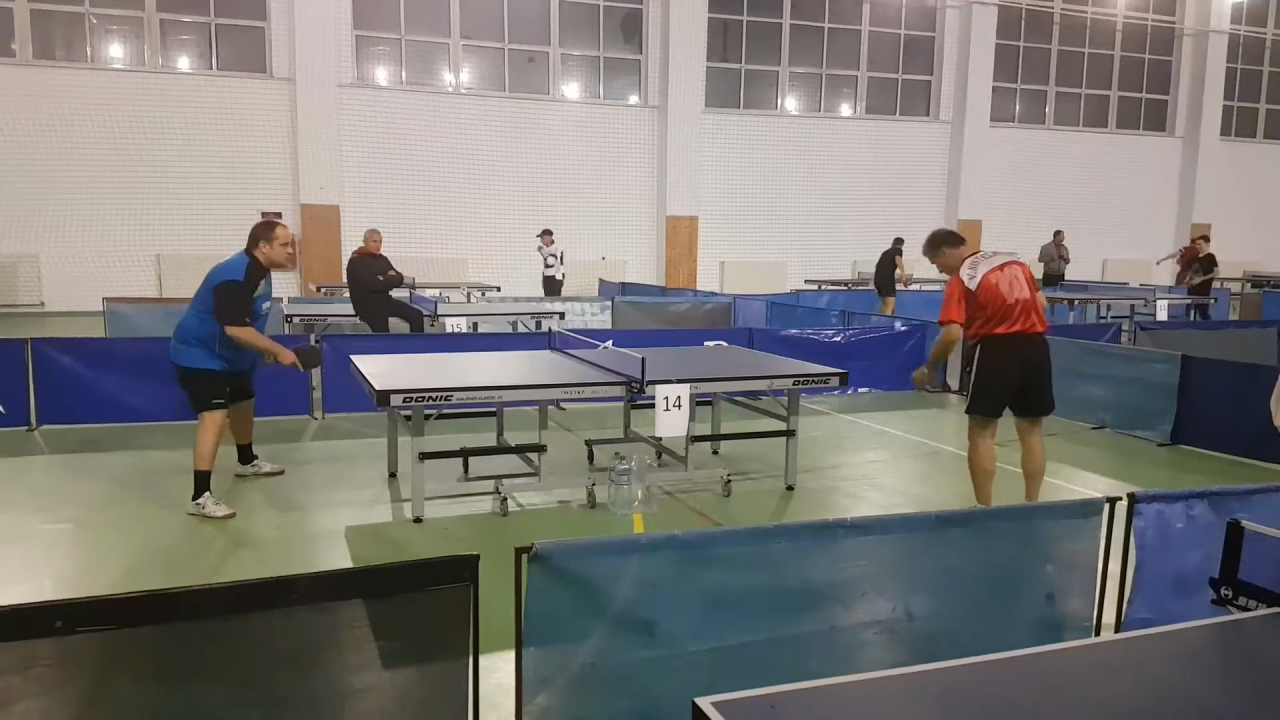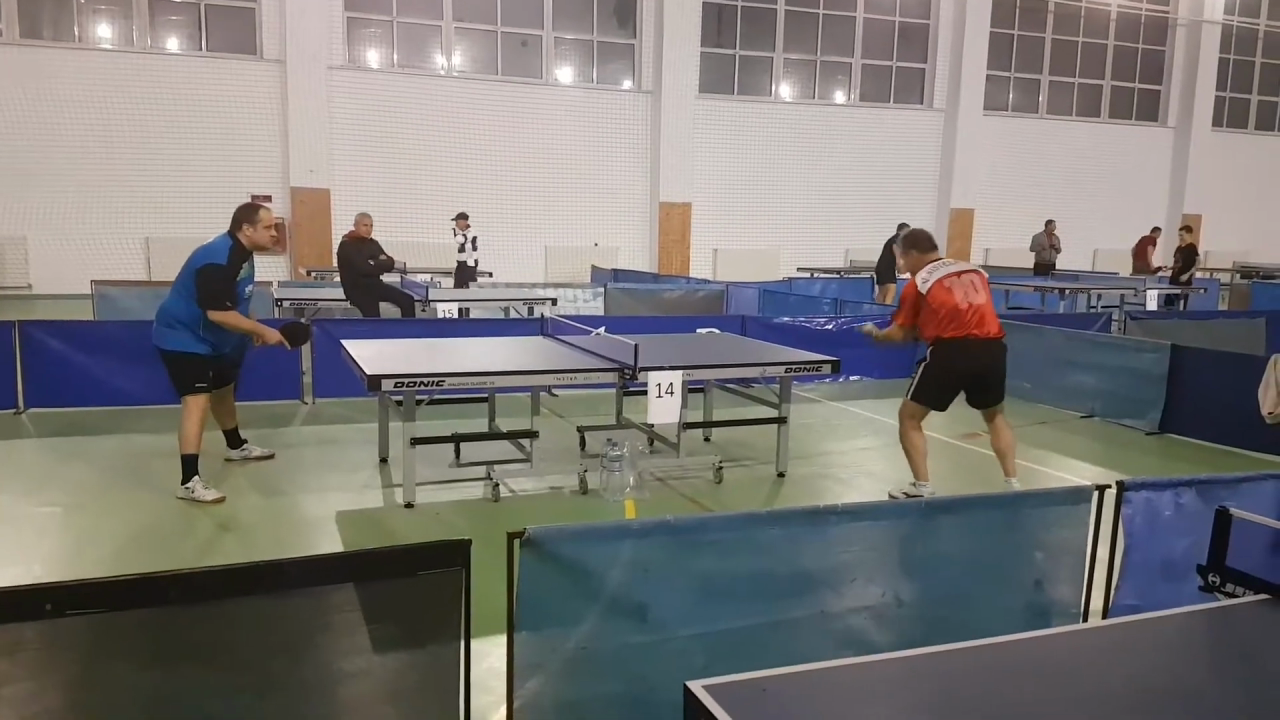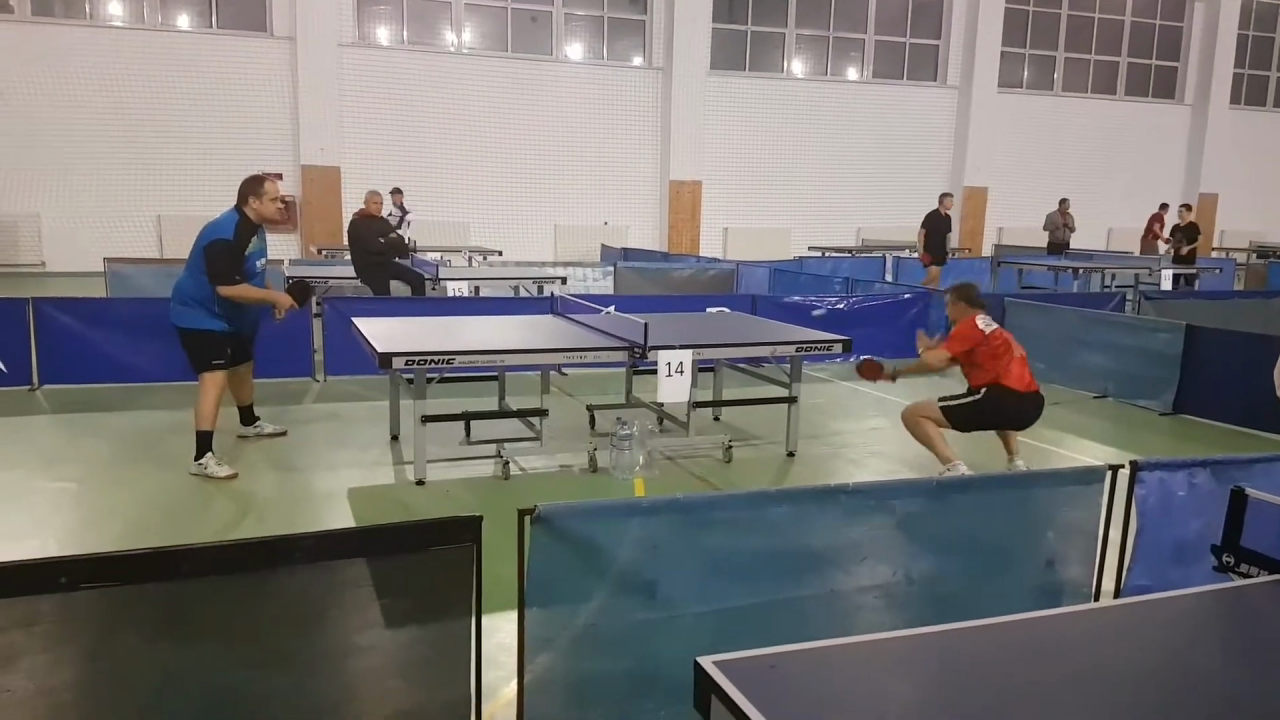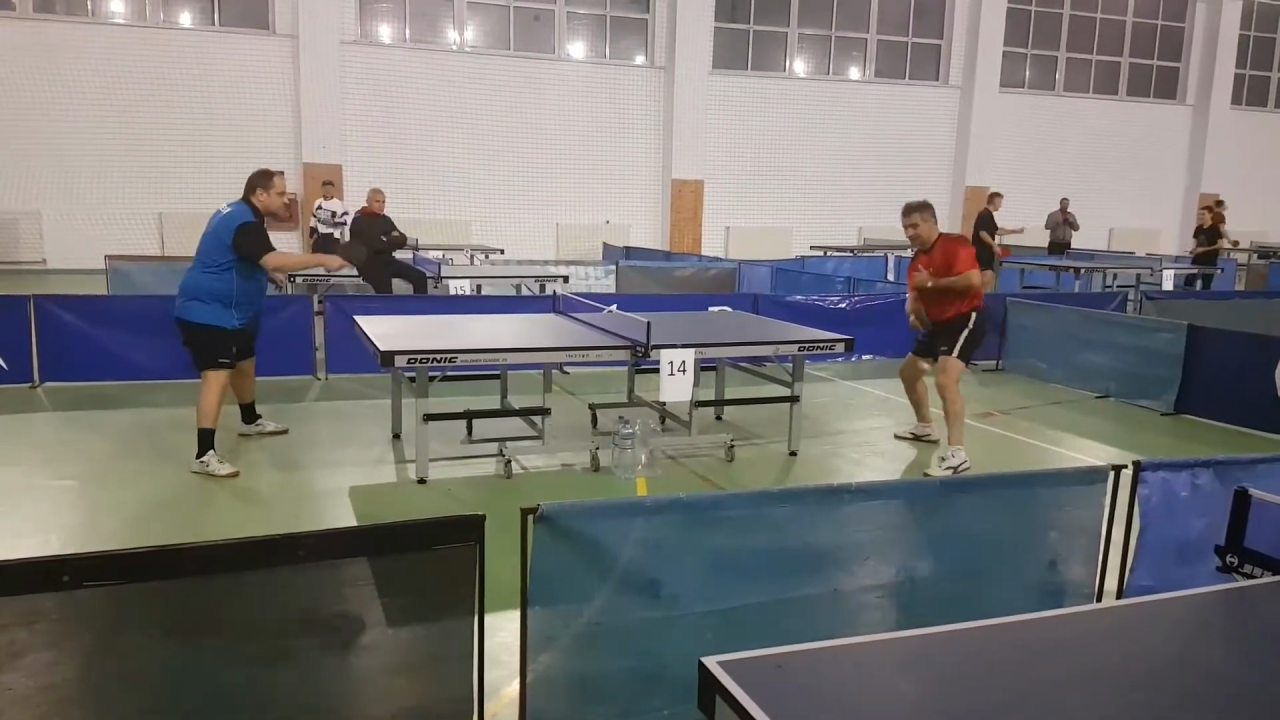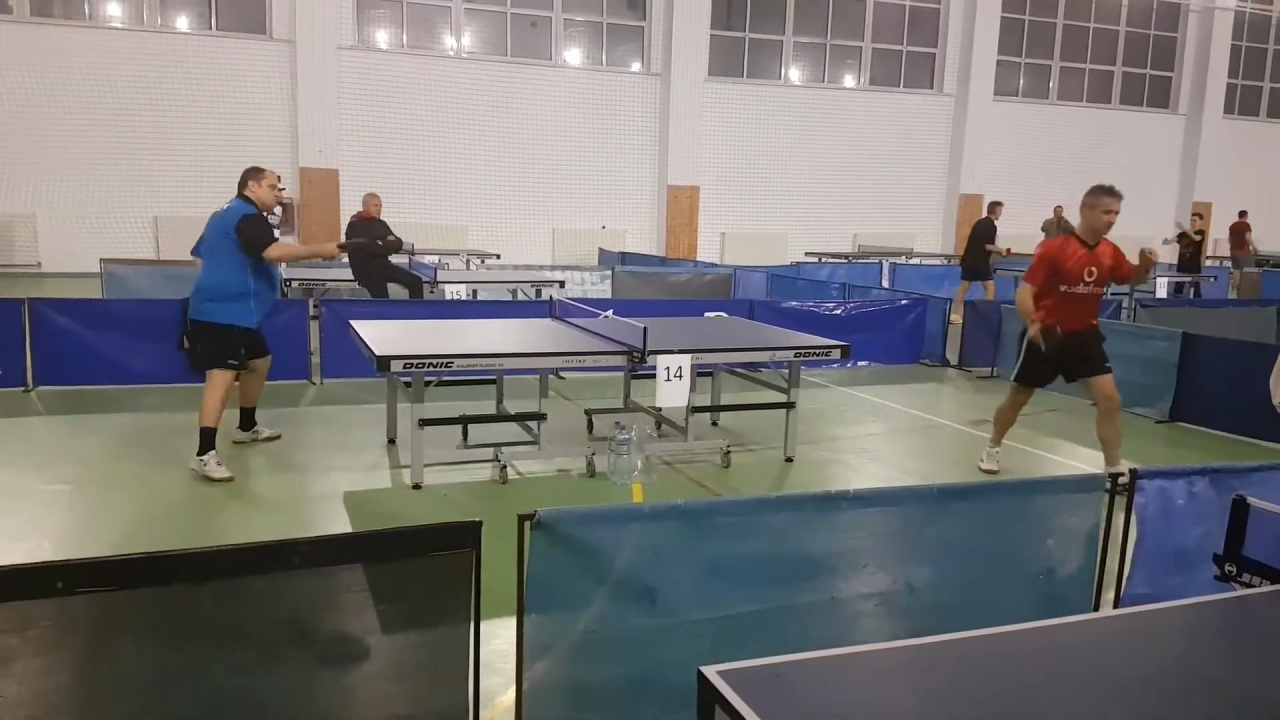
dt=1s
person 1, frame 1
left shoulder: (258, 271)
right shoulder: (236, 277)
right elbow: (236, 329)
left wrist: (265, 346)
right wrist: (279, 351)
left hip: (225, 356)
right hip: (199, 355)
left knee: (243, 404)
right knee: (214, 417)
left ankle: (247, 461)
right ankle: (201, 497)
person 1, frame 2
left shoulder: (241, 253)
right shoulder: (218, 260)
right elbow: (219, 313)
left wrist: (252, 328)
right wrist: (263, 331)
left hip: (208, 339)
right hip: (183, 338)
left knee: (224, 389)
right knee: (197, 401)
left ankle: (236, 446)
right ankle: (189, 482)
person 1, frame 3
left shoulder: (254, 227)
right shoulder: (225, 235)
right elbow: (228, 287)
left wrist: (273, 298)
right wrist: (274, 296)
left hip: (231, 317)
right hip: (201, 316)
left knee: (242, 367)
right knee: (215, 379)
left ankle: (249, 423)
right ankle: (202, 458)
person 1, frame 4
left shoulder: (237, 213)
right shoulder: (245, 223)
right elbow: (272, 259)
left wrist: (267, 274)
right wrist: (322, 260)
left hip: (221, 311)
right hip: (207, 312)
left knee: (245, 363)
right knee: (217, 376)
left ankle: (250, 420)
right ankle: (204, 455)
person 1, frame 5
left shoulder: (225, 215)
right shoulder: (248, 216)
left elbow: (200, 255)
right elbow: (273, 251)
right wrist: (320, 250)
left hip: (232, 311)
right hip: (224, 313)
left knee: (260, 363)
right knee: (222, 377)
left ankle: (247, 427)
right ankle: (205, 454)
person 2, frame 1
left shoulder: (960, 280)
right shoulder: (1014, 260)
left elbow: (952, 334)
right elbow: (1042, 304)
left wrist: (928, 369)
left hip: (997, 352)
right hip: (1035, 348)
left knee: (981, 434)
right knee: (1031, 433)
left ankle: (984, 510)
person 2, frame 2
left shoulder: (917, 283)
right shoulder: (975, 271)
left elbow: (898, 334)
left wrist: (876, 334)
left hip: (950, 353)
right hip: (991, 350)
left knee: (909, 418)
right knee: (995, 417)
left ankle: (922, 488)
right ankle: (1013, 485)
person 2, frame 3
left shoulder: (969, 327)
right shoulder: (995, 331)
left elbow: (934, 362)
left wrist: (924, 349)
right wrist: (899, 372)
left hip: (1005, 403)
left knee: (912, 415)
left ankle: (956, 471)
right ankle: (1017, 463)
person 2, frame 4
left shoulder: (955, 244)
right shoulder: (917, 260)
left elbow: (974, 279)
right elbow: (916, 295)
left wrist: (931, 283)
right wrist: (913, 312)
left hip: (965, 320)
right hip: (939, 323)
left knee: (945, 381)
right knee: (908, 371)
left ankle: (956, 454)
right ankle: (925, 427)
person 2, frame 5
left shoulder: (1110, 252)
right shoulder: (1053, 248)
left elbow: (1134, 279)
right elbow: (1025, 290)
left wrist: (1146, 265)
right wrist: (1032, 322)
left hip: (1085, 335)
right hip: (1046, 335)
left knee: (1111, 399)
right knee: (1017, 399)
left ankle: (1114, 470)
right ankle: (993, 449)
